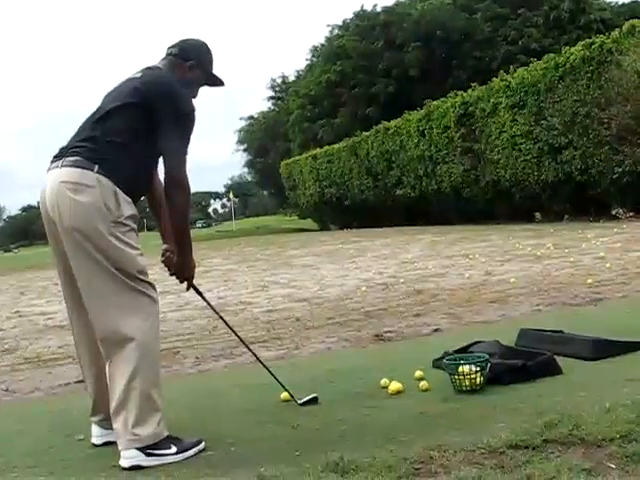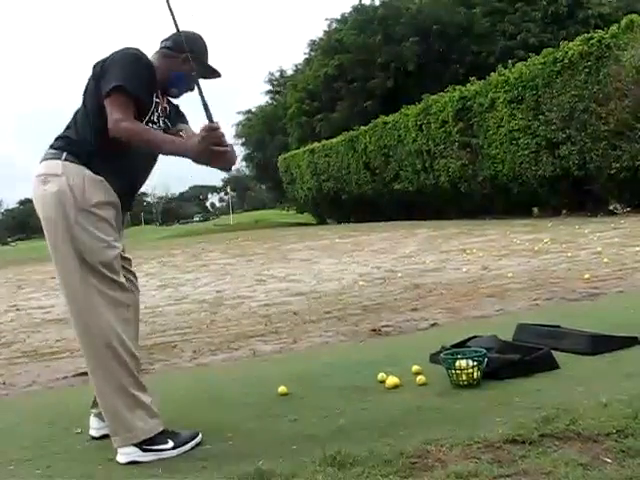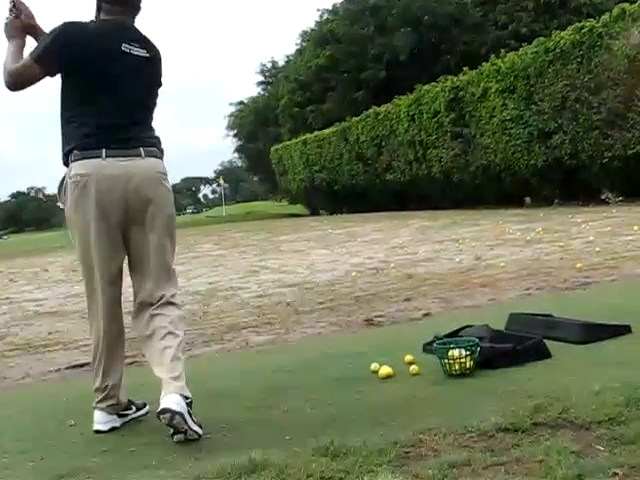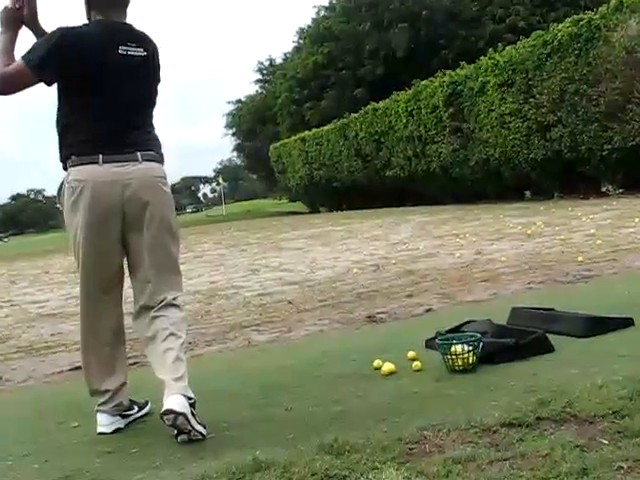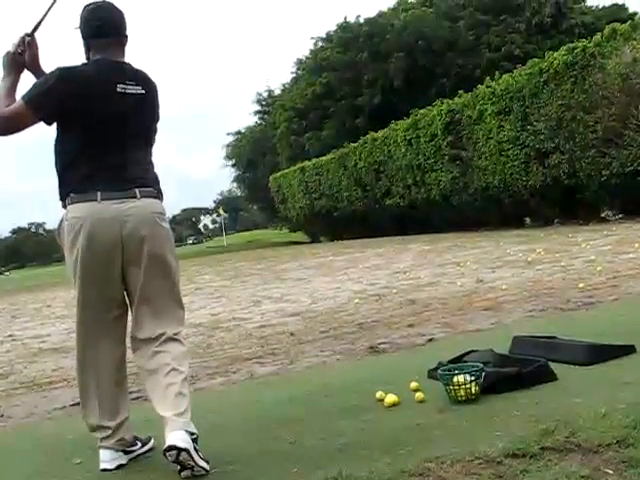
dt=1s
person 1, frame 1
left shoulder: (138, 86)
right shoulder: (173, 96)
left elbow: (149, 175)
right elbow: (175, 182)
left wrist: (167, 242)
right wrist: (184, 251)
left hip: (59, 186)
right hip: (89, 192)
left knee: (93, 314)
right knee: (133, 311)
left ankle: (109, 418)
right ankle: (141, 439)
person 1, frame 2
left shoulder: (165, 106)
right shoulder: (130, 62)
left elbow: (190, 140)
right elbow: (119, 127)
left wrist: (212, 147)
right wrist: (191, 148)
left hip: (97, 194)
right hip: (73, 183)
left knee: (116, 301)
right knee: (105, 308)
left ankle: (108, 411)
right ankle: (137, 435)
person 1, frame 3
left shoulder: (75, 36)
right shoulder: (150, 54)
left hip: (91, 172)
right hip: (146, 169)
left knee: (102, 293)
right knee: (157, 290)
left ankle: (109, 403)
right ankle: (173, 391)
person 1, frame 4
left shoulder: (71, 41)
right shoulder: (146, 48)
left hip: (90, 178)
right hip: (145, 174)
left knee: (98, 298)
right knee: (160, 292)
left ankle: (111, 404)
right ankle: (177, 393)
person 1, frame 5
left shoulder: (69, 81)
right shoulder: (145, 86)
right wrist: (41, 73)
left hip: (88, 215)
right hip: (144, 209)
left knee: (98, 334)
right knee: (160, 326)
left ankle: (113, 440)
right ankle: (178, 430)
